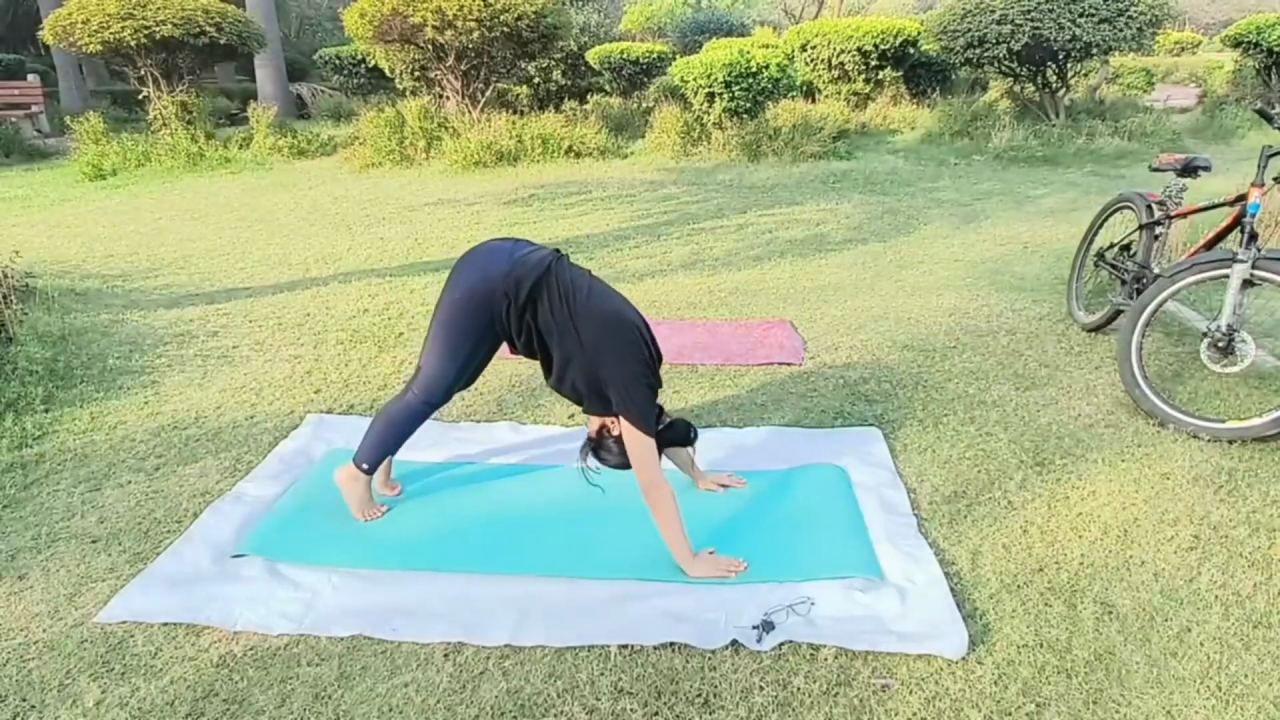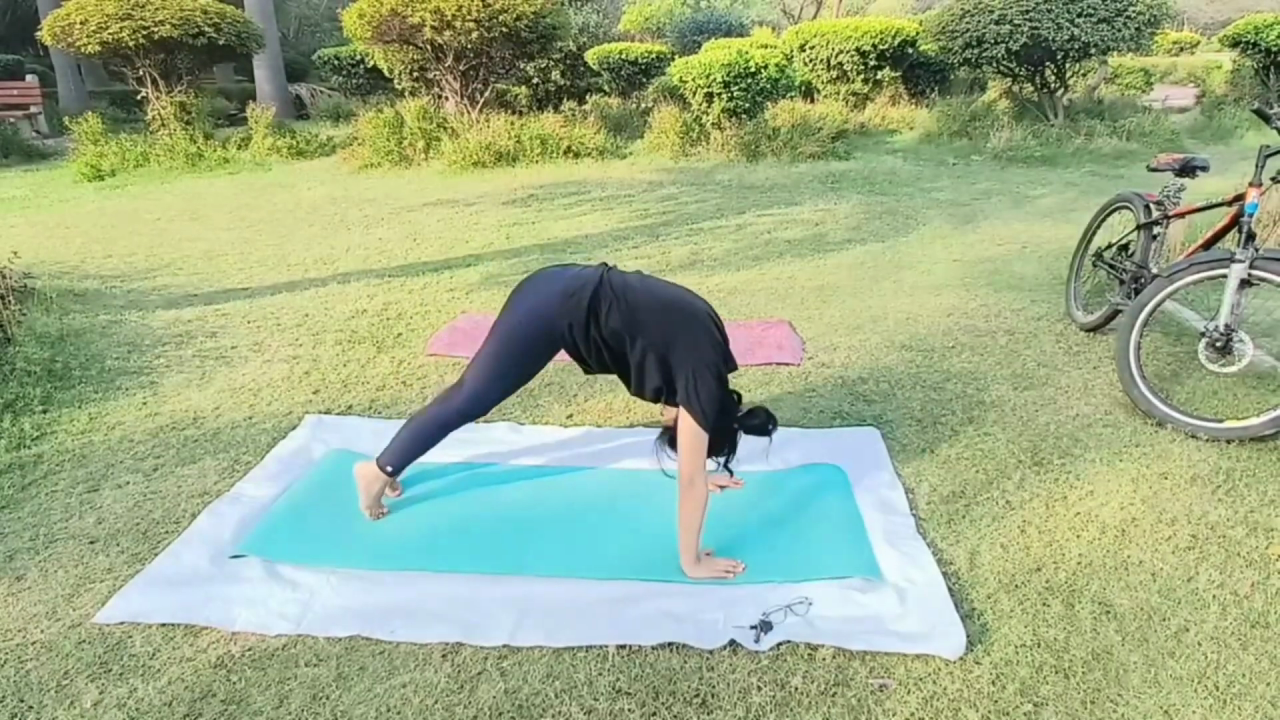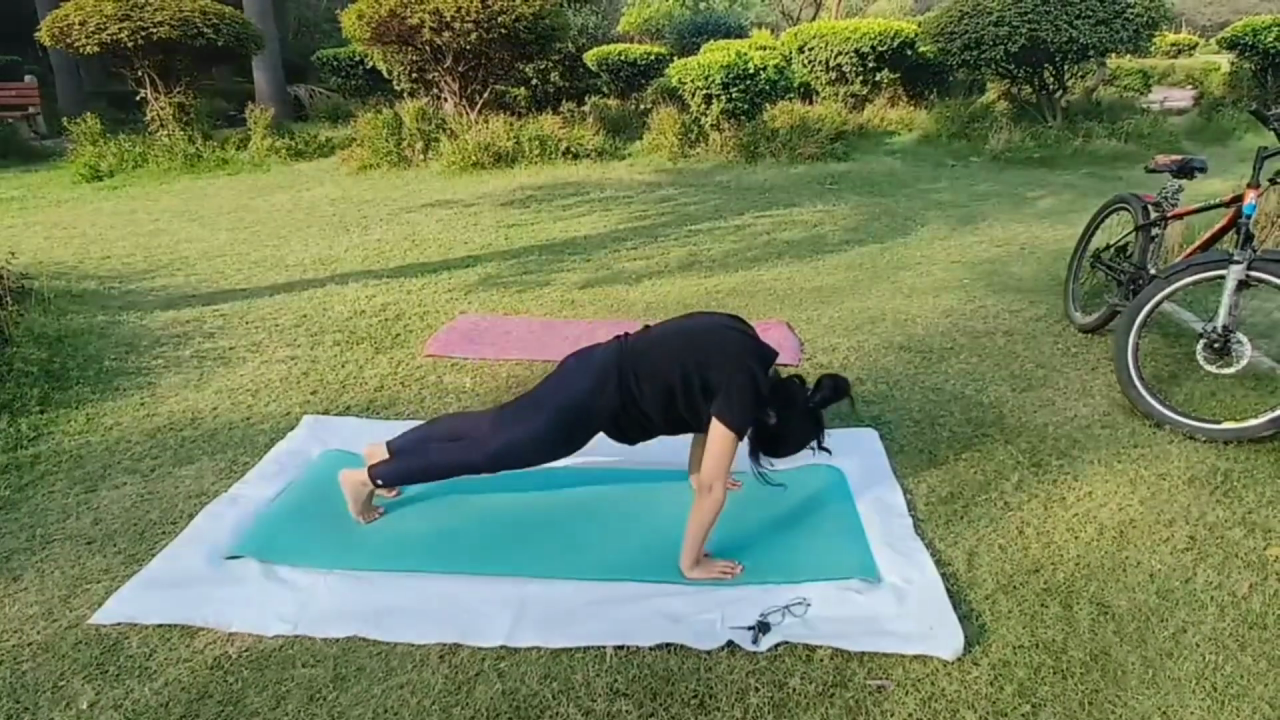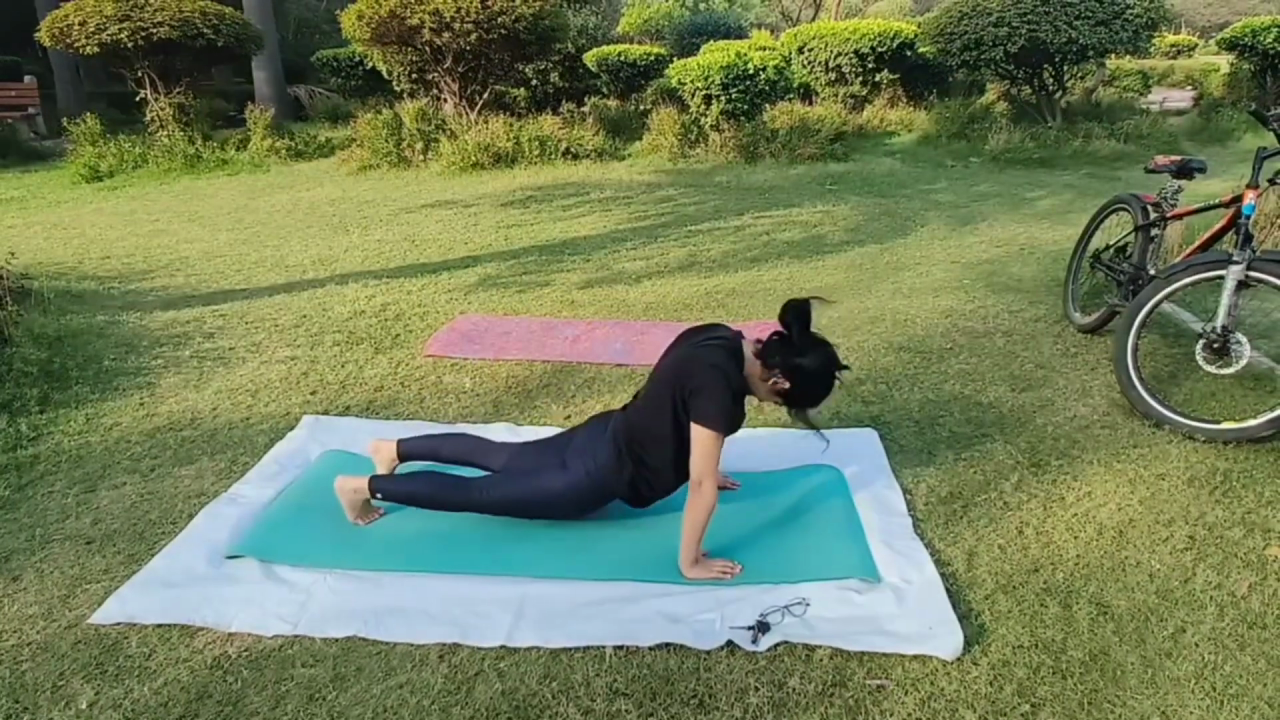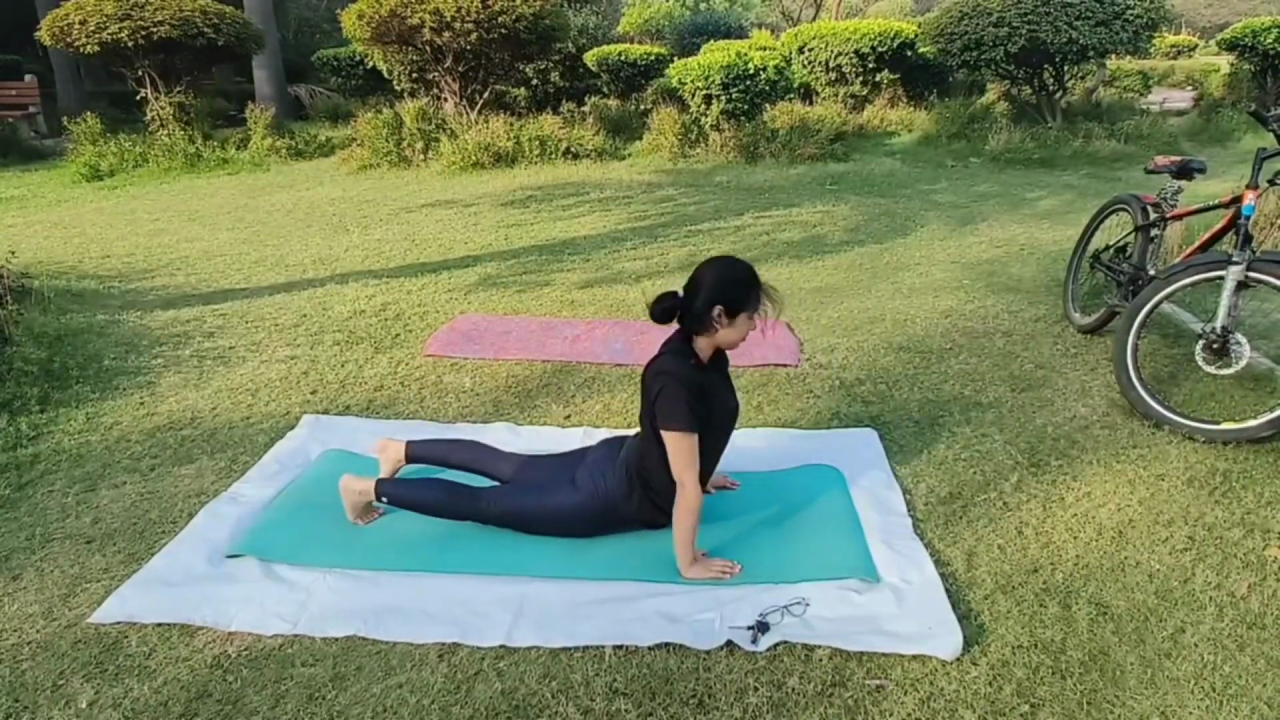
dt=0.5s
person 1, frame 1
left shoulder: (633, 372)
right shoulder: (628, 384)
left elbow: (660, 426)
right elbow: (652, 484)
left wrist: (698, 476)
right wrist: (689, 563)
left hip: (516, 272)
right hip: (495, 283)
left knee: (441, 383)
right knee: (430, 390)
left ankle: (380, 457)
right ankle: (356, 473)
person 1, frame 2
left shoulder: (706, 357)
right shoulder: (703, 379)
right elbow: (692, 479)
left wrist: (706, 475)
right wrist: (692, 561)
left hip: (571, 292)
right hip: (561, 306)
left knee: (475, 392)
right knee: (471, 398)
left ankle: (394, 458)
right ankle: (377, 472)
person 1, frame 3
left shoulder: (746, 355)
right shoulder: (746, 386)
right elbow: (710, 486)
left wrist: (698, 470)
right wrist: (691, 563)
left hip: (599, 370)
right hip: (596, 396)
left knee: (491, 427)
right knee: (486, 450)
left ankle: (386, 451)
right ankle: (366, 477)
person 1, frame 4
left shoulder: (721, 339)
right shoulder: (720, 380)
right elbow: (701, 486)
left wrist: (702, 473)
right wrist: (690, 562)
left hip: (609, 438)
right hip: (607, 475)
left knee: (501, 458)
right knee: (481, 494)
left ankle: (395, 449)
right ankle: (366, 488)
person 1, frame 5
left shoulder: (697, 347)
right shoulder: (677, 379)
right elbow: (686, 486)
left wrist: (702, 474)
right wrist: (689, 562)
left hip: (620, 460)
right hip: (615, 499)
left knee: (507, 468)
right knee: (486, 503)
left ankle: (402, 450)
right ankle: (371, 488)
